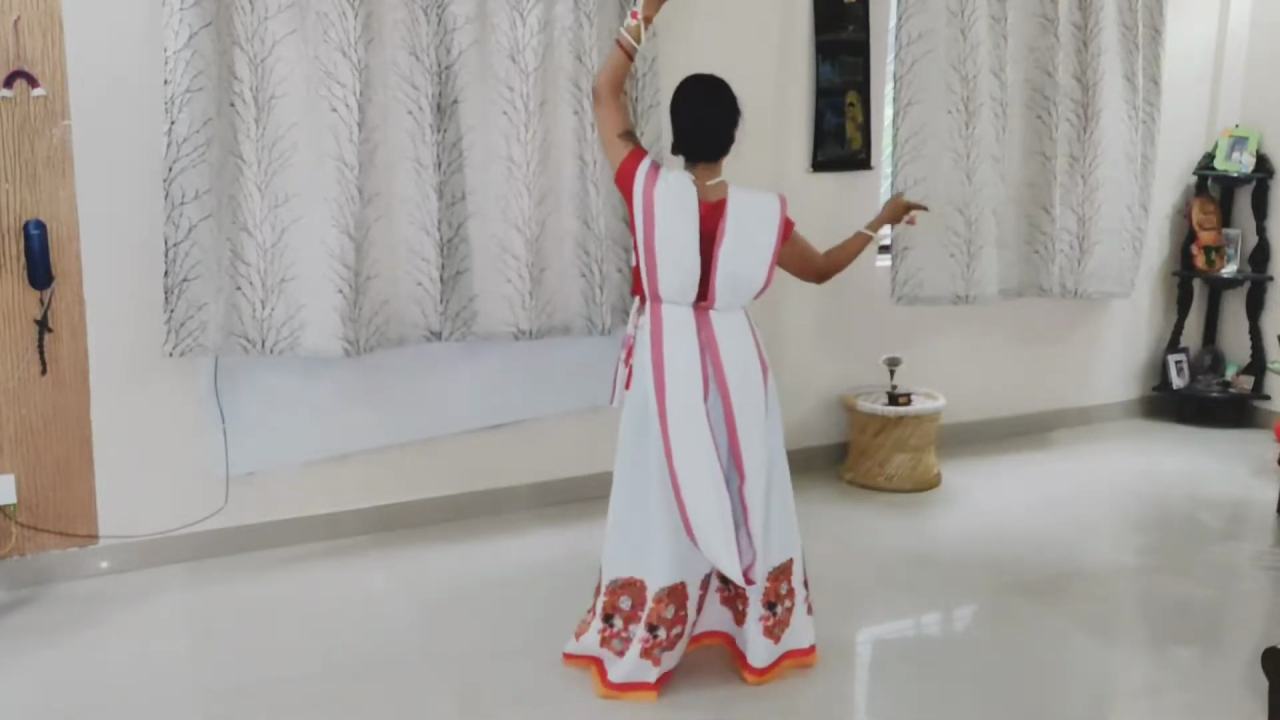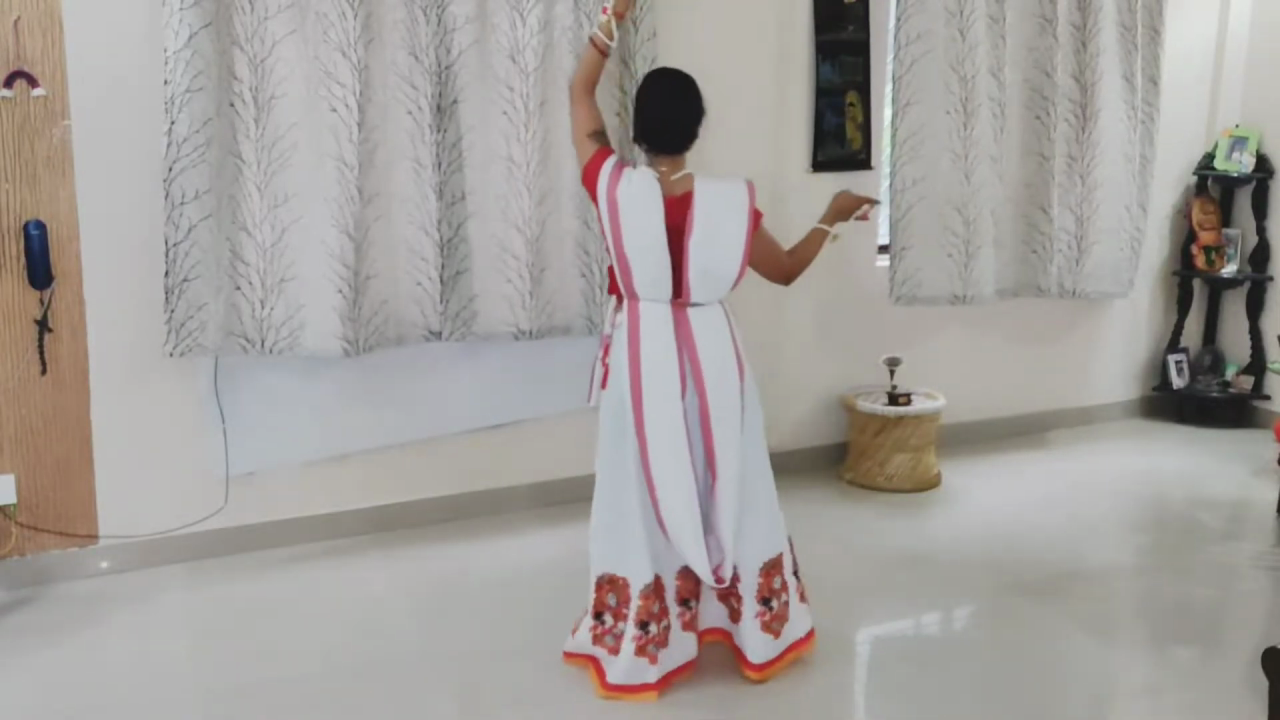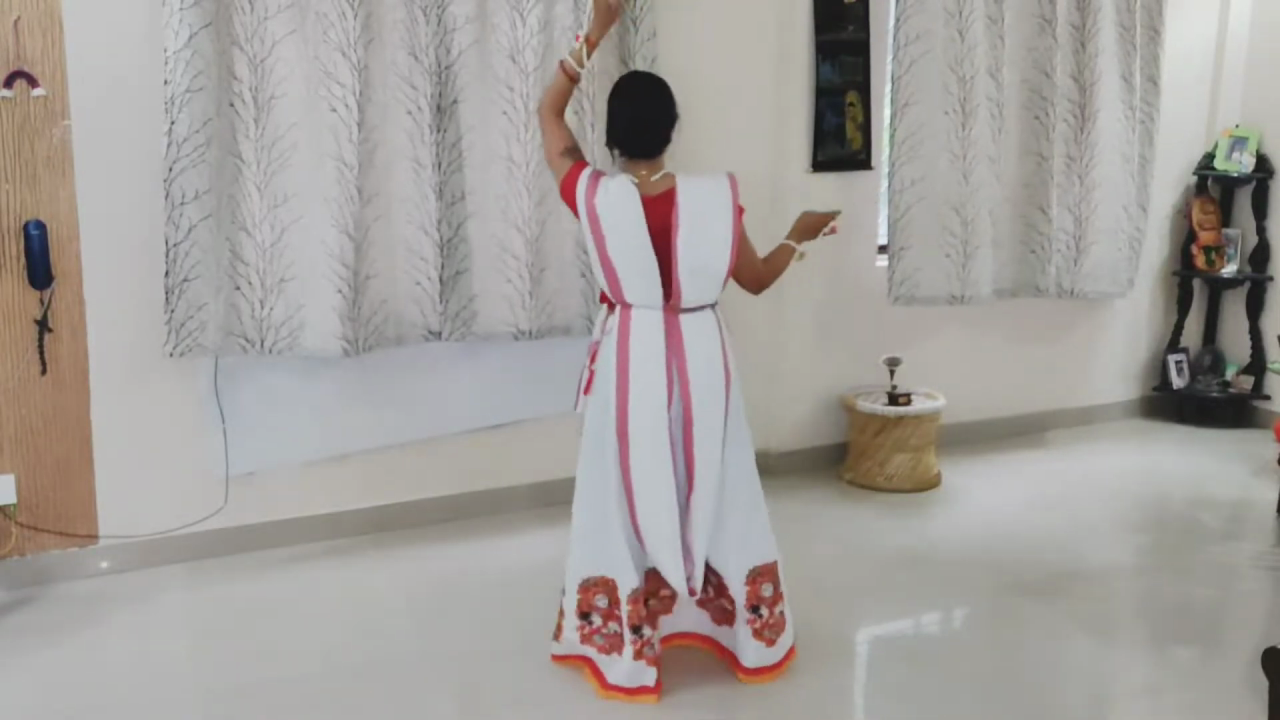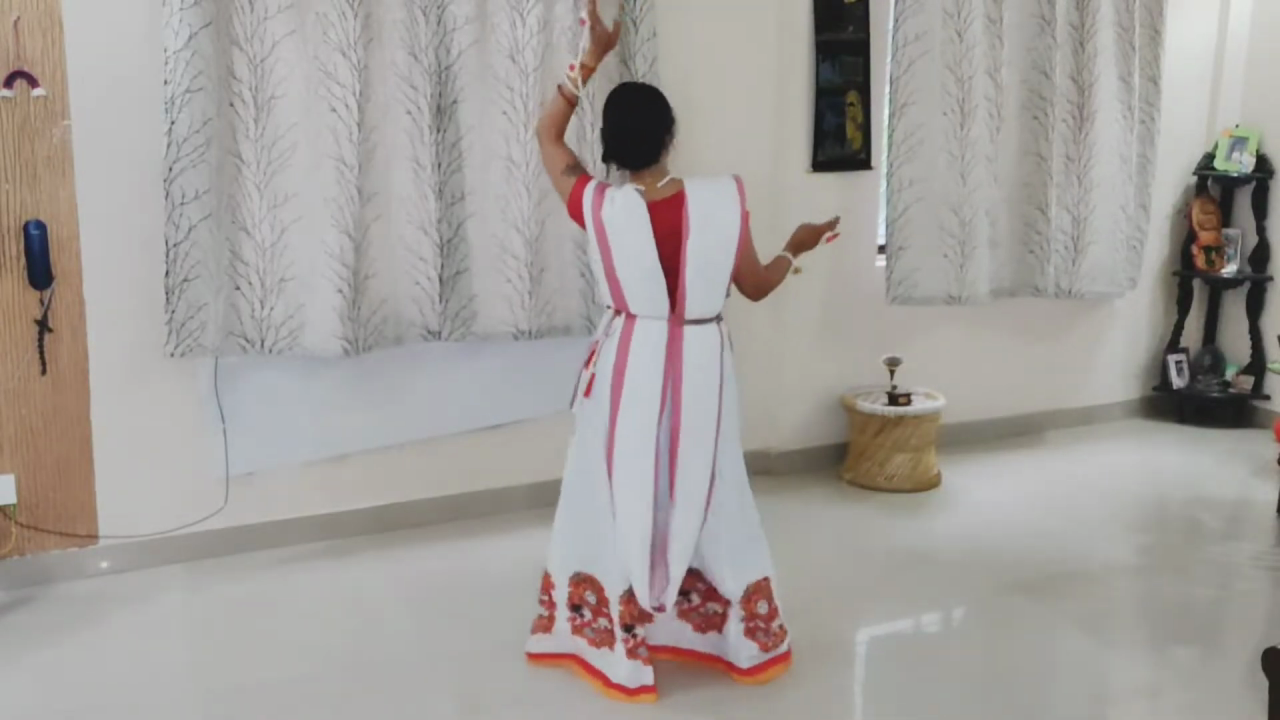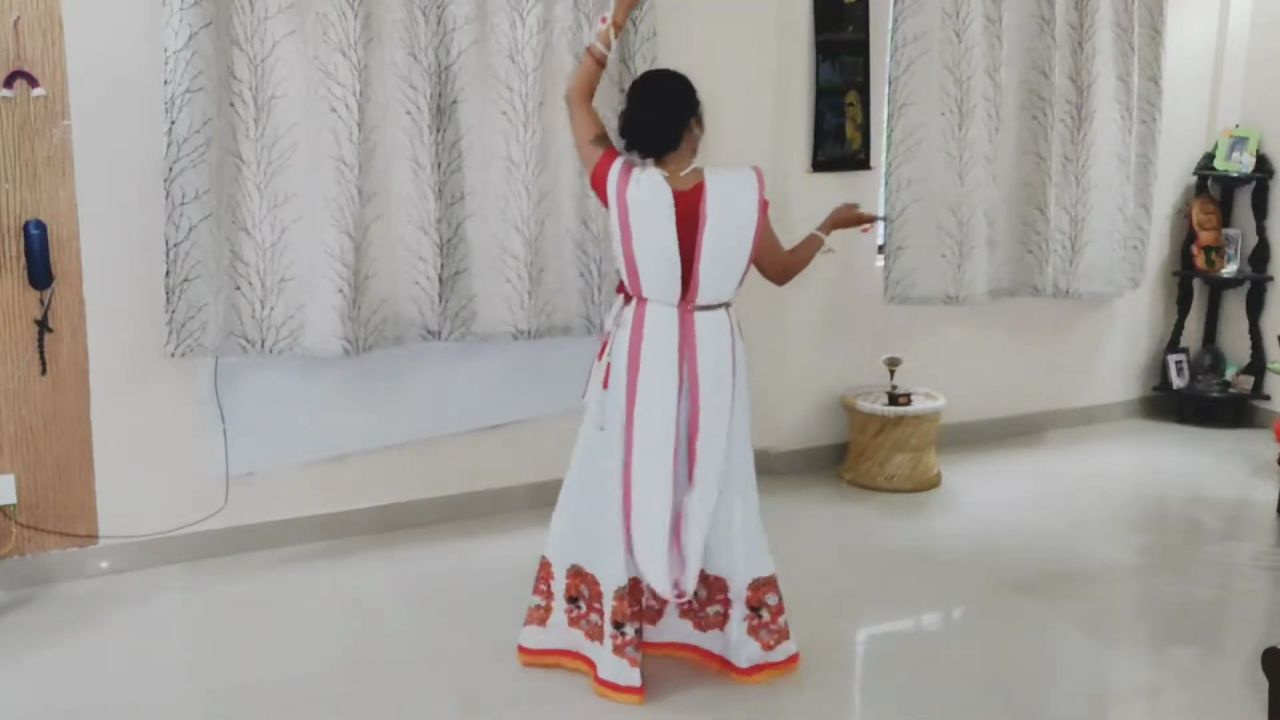
dt=0.2s
person 1, frame 1
left shoulder: (647, 187)
right shoulder: (760, 213)
left elbow: (605, 97)
right elbow: (820, 270)
right wrist: (877, 225)
left hip: (662, 360)
right hip: (732, 359)
left knee: (659, 499)
right knee: (748, 493)
left ankle: (634, 653)
right ankle: (765, 642)
person 1, frame 2
left shoulder: (614, 187)
right shoulder: (728, 202)
left elbow: (579, 96)
right elbow: (785, 270)
right wrist: (830, 219)
left hip: (641, 356)
right hip: (711, 354)
left knee: (642, 496)
right knee: (732, 490)
left ankle: (632, 655)
right ankle: (763, 639)
person 1, frame 3
left shoulder: (594, 197)
right shoulder: (712, 198)
left elbow: (549, 117)
right elbow: (754, 280)
right wrist: (797, 237)
left hip: (629, 362)
right hip: (699, 360)
left knee: (622, 501)
right knee: (720, 495)
left ankle: (623, 657)
right ankle: (756, 643)
person 1, frame 4
left shoulder: (601, 207)
right shoulder: (718, 201)
left elbow: (547, 135)
right elbow: (755, 287)
left wrist: (590, 58)
right wrist: (795, 247)
left hip: (627, 366)
right hip: (697, 368)
left knee: (612, 503)
right knee: (705, 501)
left ankle: (617, 655)
right ankle: (751, 645)
person 1, frame 5
left shoulder: (623, 188)
right shoulder: (739, 193)
left elbow: (577, 103)
right elbow: (782, 270)
right wrist: (828, 227)
left hip: (638, 355)
right hip: (708, 357)
left knee: (618, 493)
right knee: (713, 496)
left ankle: (612, 653)
right ankle: (749, 641)
